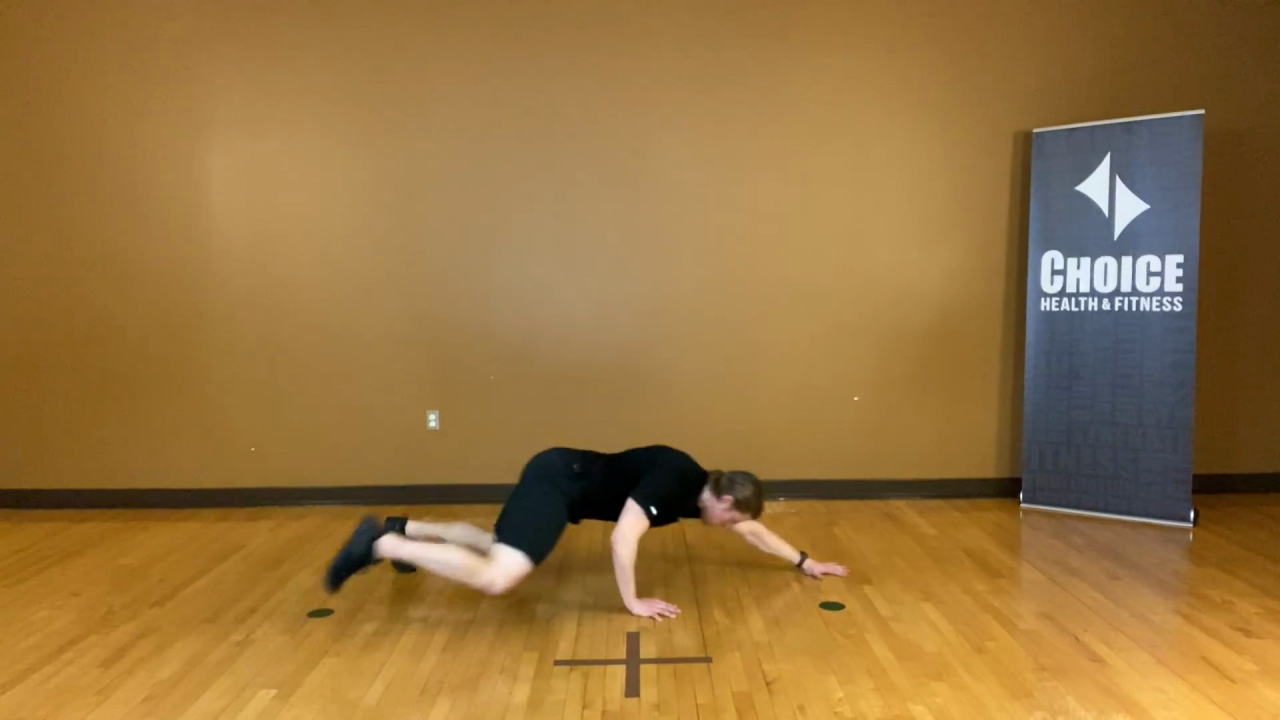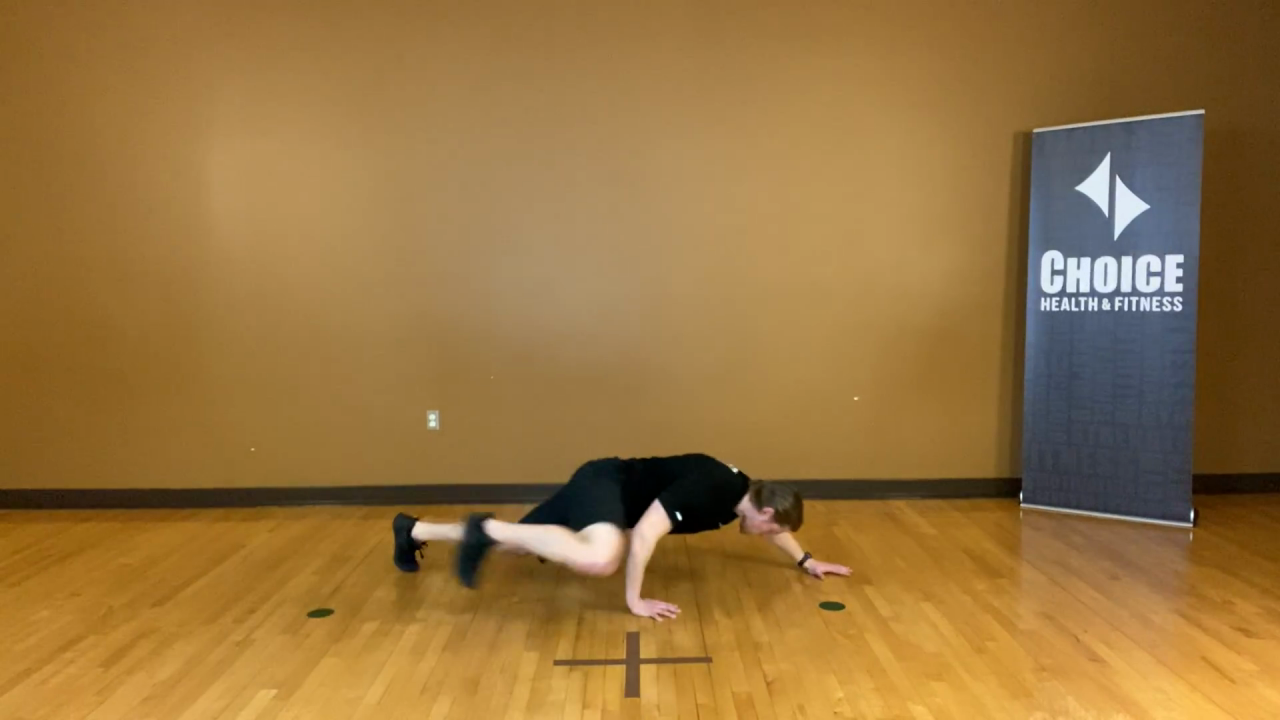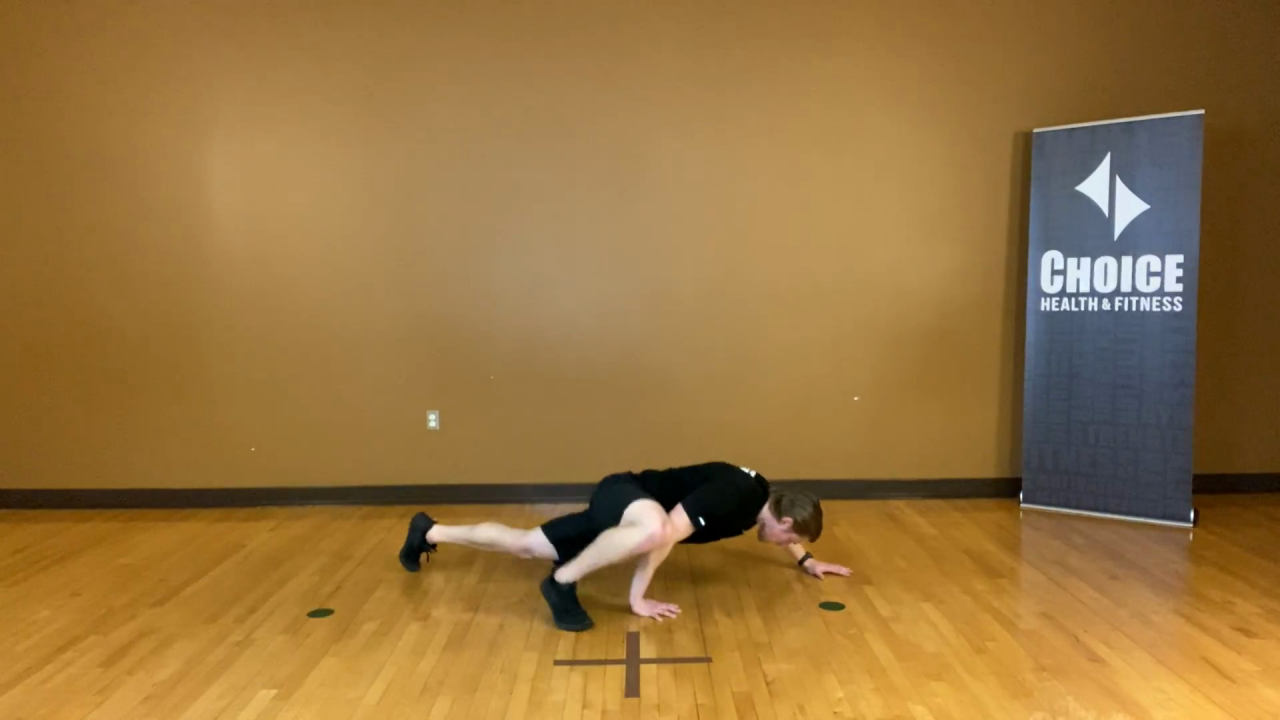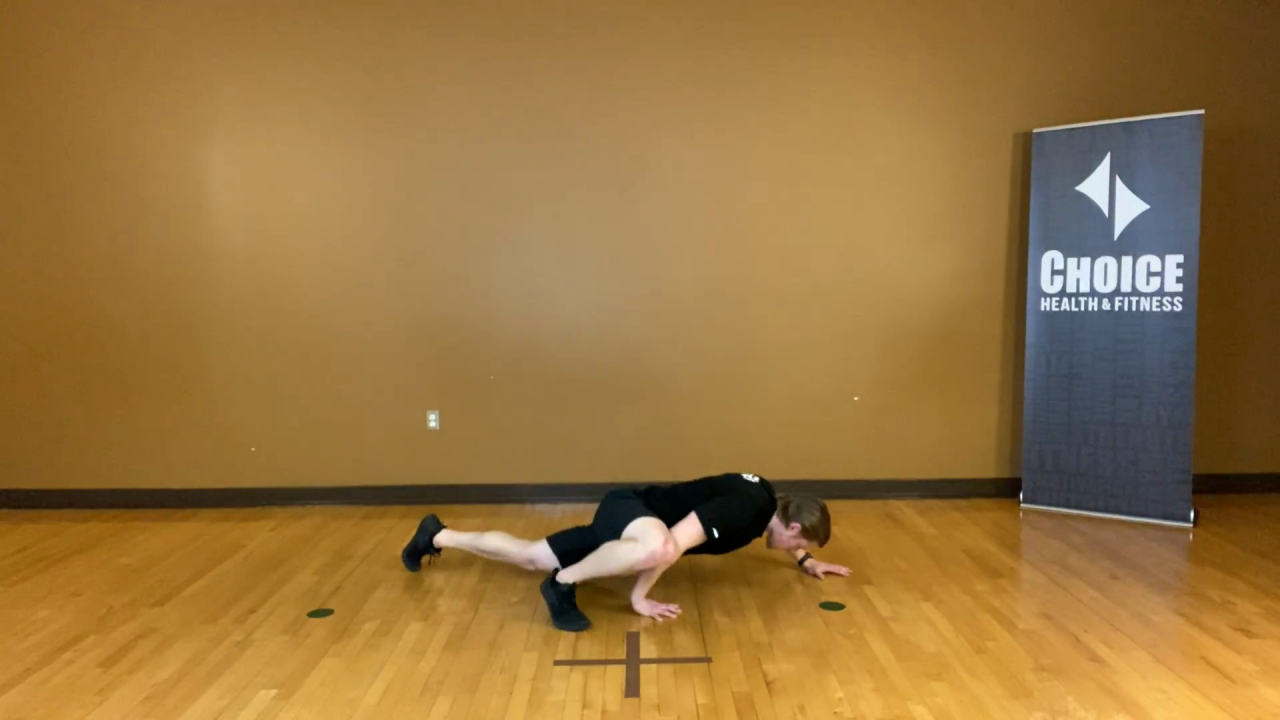
dt=0.2s
person 1, frame 1
left shoulder: (701, 487)
right shoulder: (673, 479)
left elbow: (751, 527)
right elbow: (623, 538)
left wrist: (803, 561)
right wrist: (632, 601)
left hip: (560, 480)
right hip: (558, 477)
left knee: (495, 543)
right knee: (496, 577)
left ankle: (402, 530)
right ankle: (378, 543)
person 1, frame 2
left shoulder: (743, 493)
right shoulder: (707, 488)
left elbow: (772, 528)
right elbow: (645, 535)
left wrist: (805, 560)
right wrist: (635, 601)
left hip: (604, 486)
right hip: (602, 482)
left knee: (516, 540)
right knee: (600, 558)
left ankle: (413, 530)
right ankle: (488, 529)
person 1, frame 3
left shoulder: (762, 496)
right shoulder: (733, 496)
left elbow: (775, 531)
right elbow: (666, 532)
left wrist: (805, 561)
right wrist: (638, 599)
left hip: (620, 503)
right hip: (620, 495)
left knee: (524, 543)
right knee: (651, 529)
left ankle: (428, 532)
right ankle: (562, 582)
person 1, frame 4
left shoulder: (767, 499)
right shoulder: (745, 507)
left elbow: (776, 532)
right elbow: (676, 542)
left wrist: (806, 562)
right wrist: (639, 598)
left hip: (629, 517)
right hip: (624, 511)
left knee: (529, 556)
right knee: (657, 547)
left ankle: (436, 535)
right ankle: (563, 584)
